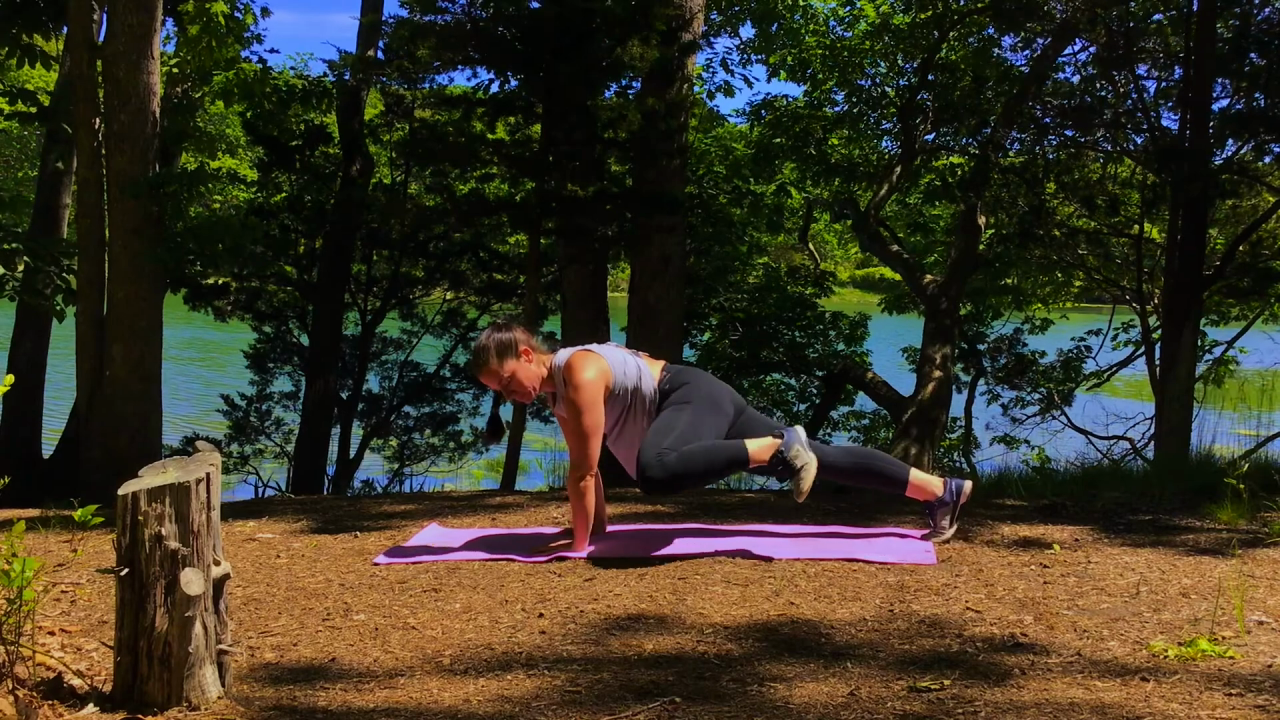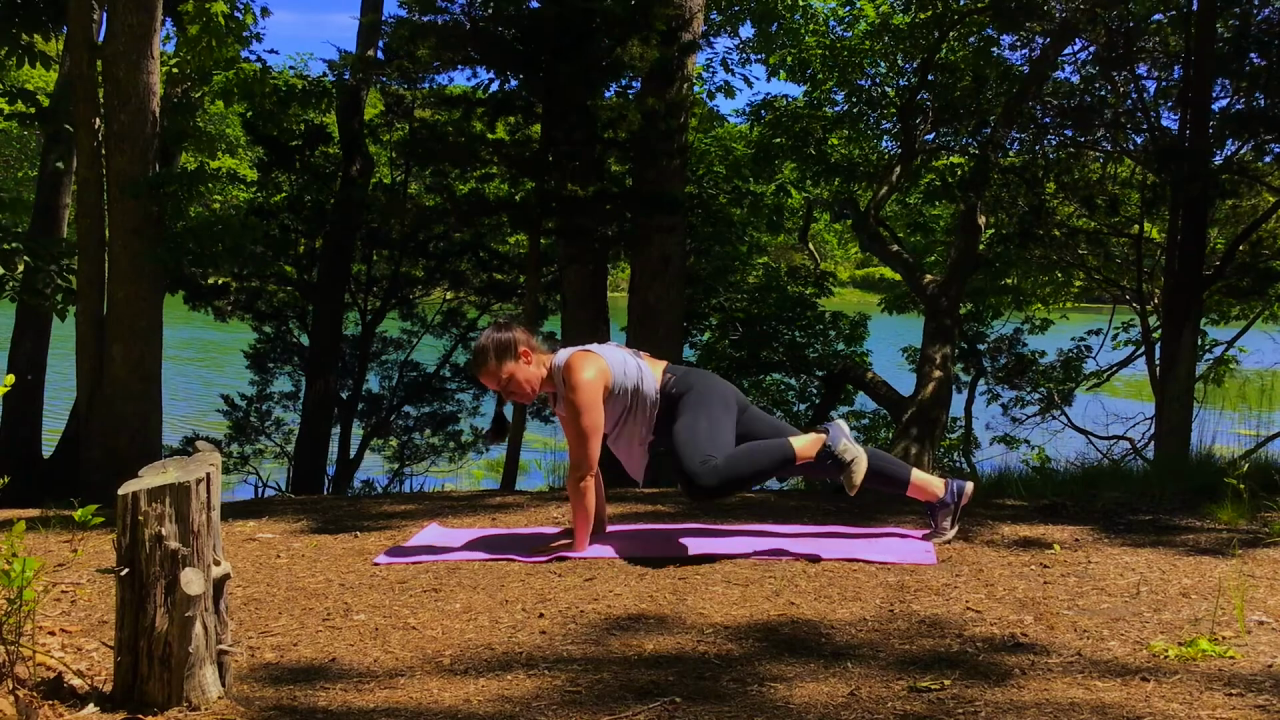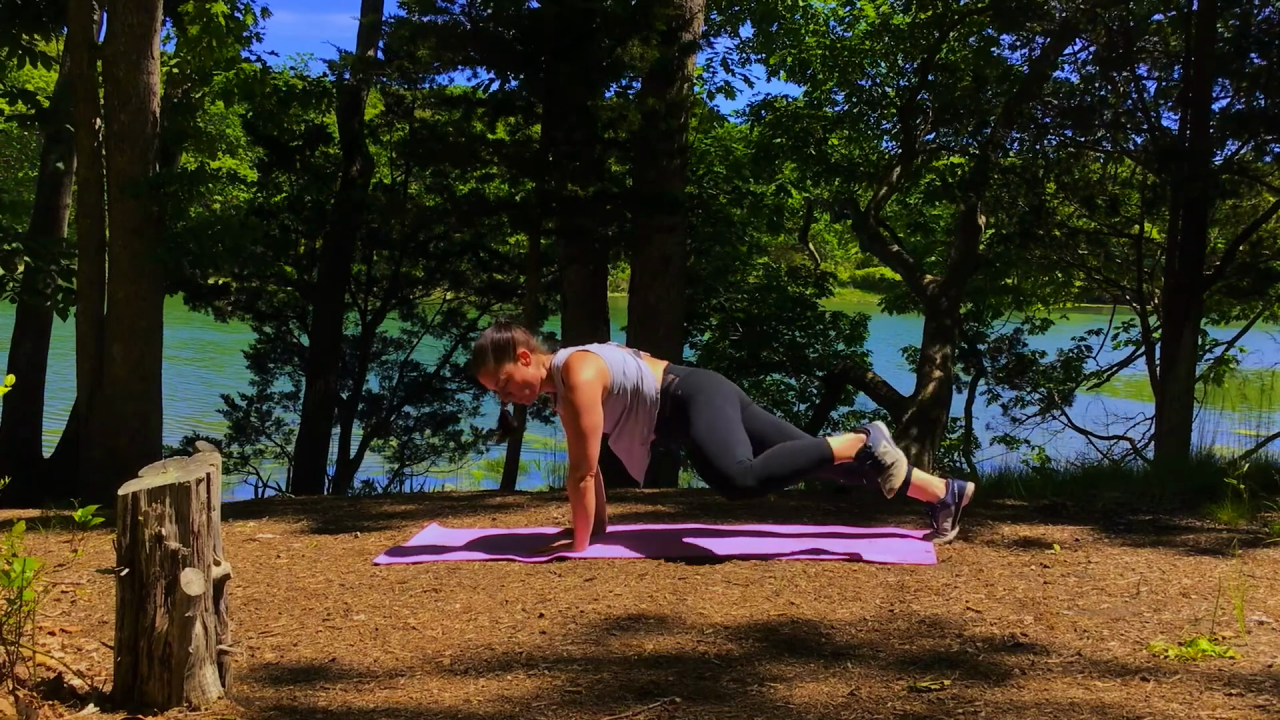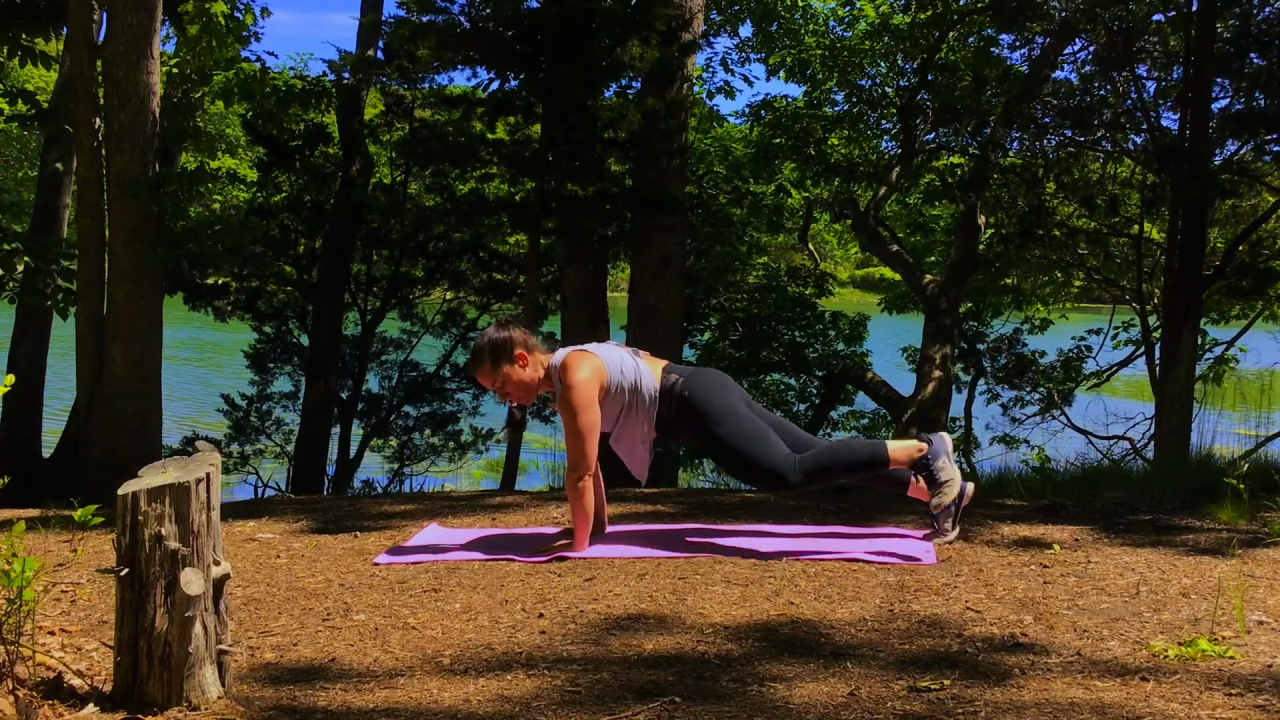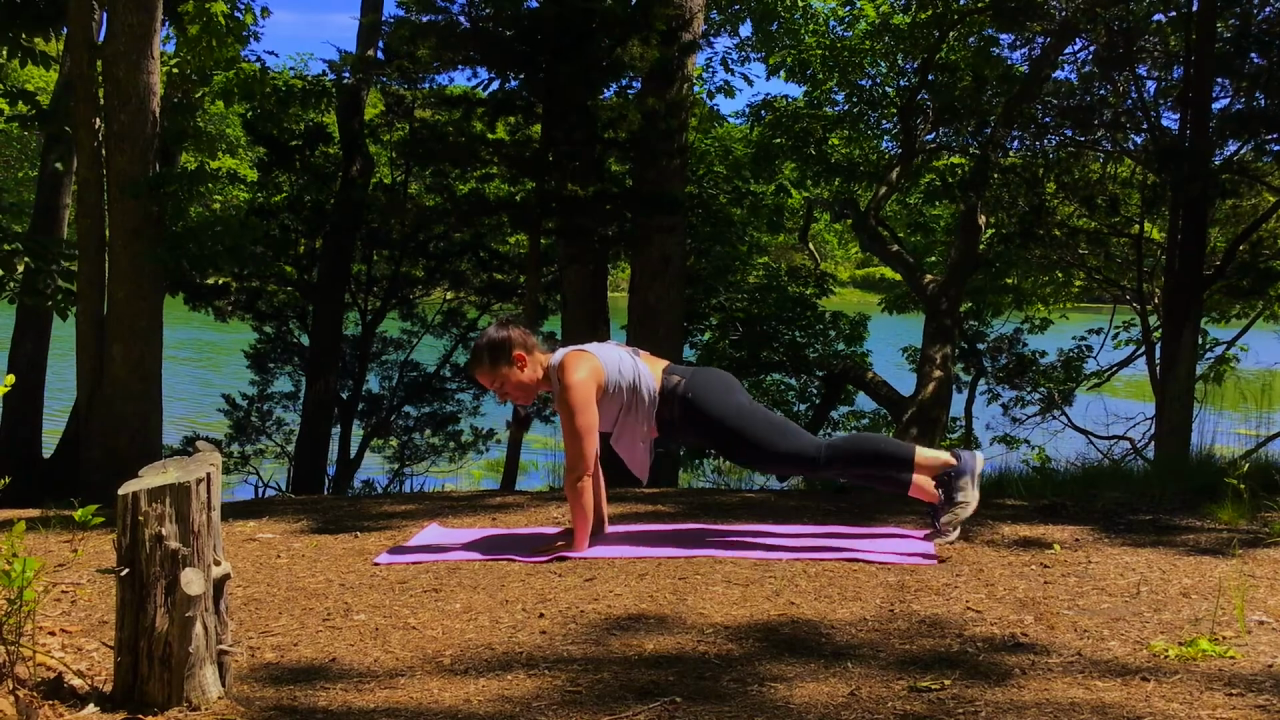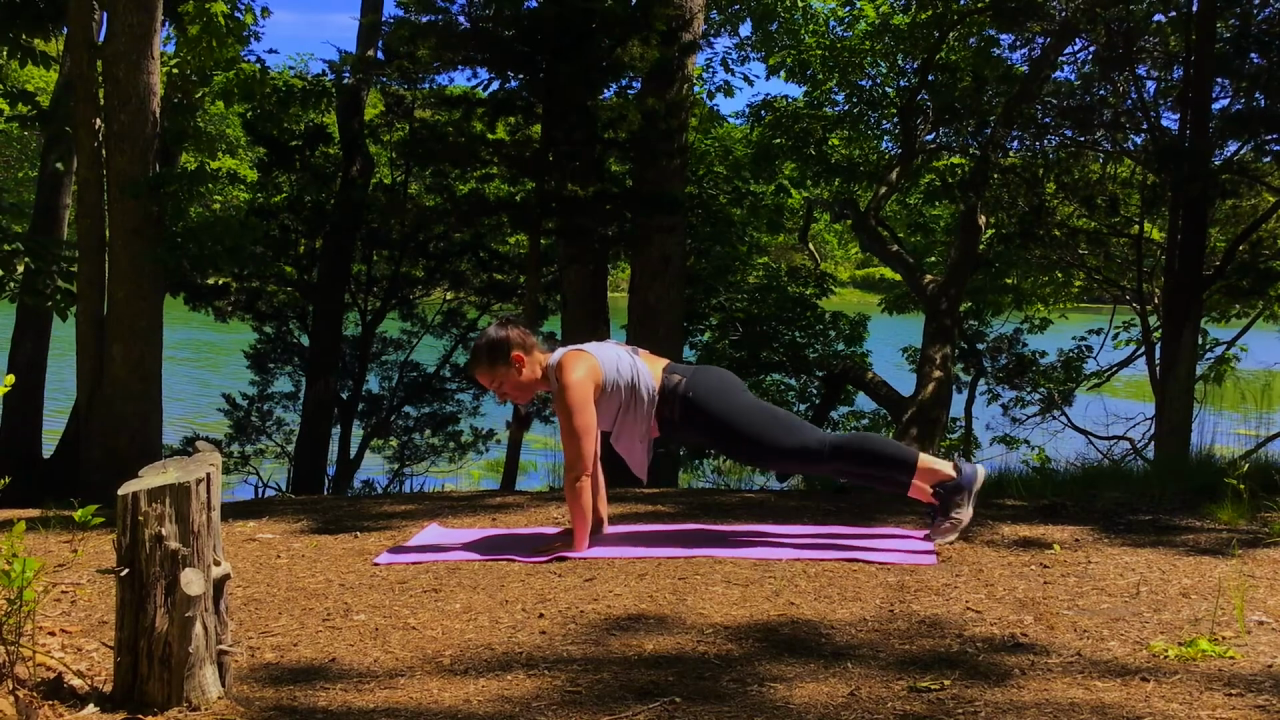
dt=0.1s
person 1, frame 1
left shoulder: (579, 373)
right shoulder: (555, 391)
left elbow: (584, 470)
right elbow: (583, 463)
left wrist: (579, 542)
right wrist: (599, 520)
left hip: (694, 395)
right hip: (696, 402)
left knee: (655, 472)
right knee: (822, 461)
left ankle: (775, 448)
right ankle: (942, 489)
person 1, frame 2
left shoulder: (578, 373)
right shoulder: (556, 389)
left elbow: (584, 470)
right elbow: (584, 464)
left wrist: (580, 544)
right wrist: (599, 521)
left hip: (698, 396)
right hip: (705, 401)
left knee: (702, 480)
right knee: (826, 464)
left ankle: (822, 441)
right ankle: (943, 491)
person 1, frame 3
left shoulder: (575, 375)
right shoulder: (560, 381)
left elbow: (582, 471)
right elbow: (588, 464)
left wrist: (580, 541)
right wrist: (599, 521)
left hip: (699, 399)
right hip: (703, 402)
left knee: (740, 481)
right knee: (804, 457)
left ankle: (862, 443)
right ankle: (943, 494)
person 1, frame 4
left shoulder: (573, 375)
right shoulder: (560, 380)
left elbow: (581, 470)
right elbow: (588, 465)
left wrist: (580, 542)
right wrist: (599, 521)
left hip: (701, 398)
right hip: (703, 399)
left knee: (790, 470)
right knee: (816, 455)
left ankle: (924, 451)
right ankle: (940, 494)
person 1, frame 5
left shoulder: (571, 376)
right shoulder: (566, 374)
left elbow: (579, 470)
right elbow: (590, 460)
left wrist: (579, 541)
right wrist: (599, 521)
left hip: (702, 403)
right hip: (699, 403)
left knee: (818, 455)
right knee: (816, 460)
left ankle: (955, 463)
right ankle: (937, 493)
person 1, frame 6
left shoulder: (569, 376)
right shoulder: (567, 371)
left elbow: (578, 470)
right elbow: (591, 461)
left wrist: (578, 543)
right wrist: (599, 521)
left hip: (703, 403)
right hip: (701, 397)
left knee: (819, 449)
right knee: (817, 456)
left ankle: (954, 475)
right ankle: (936, 495)
